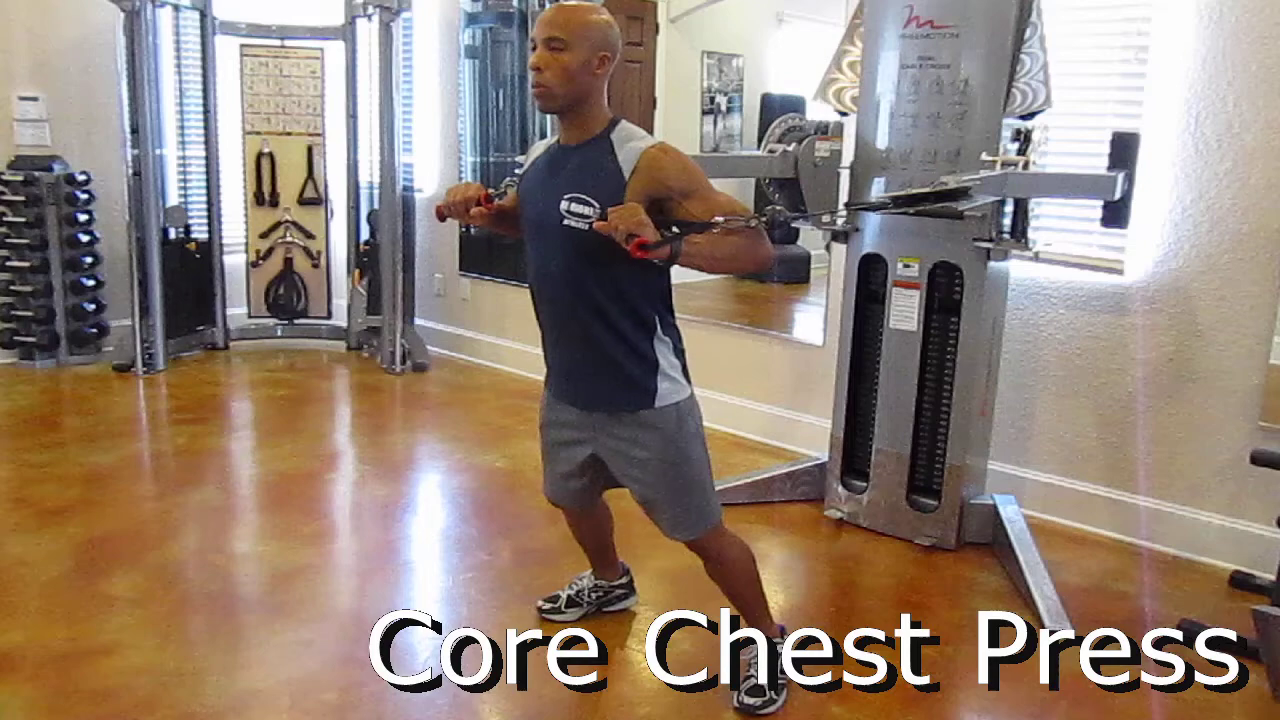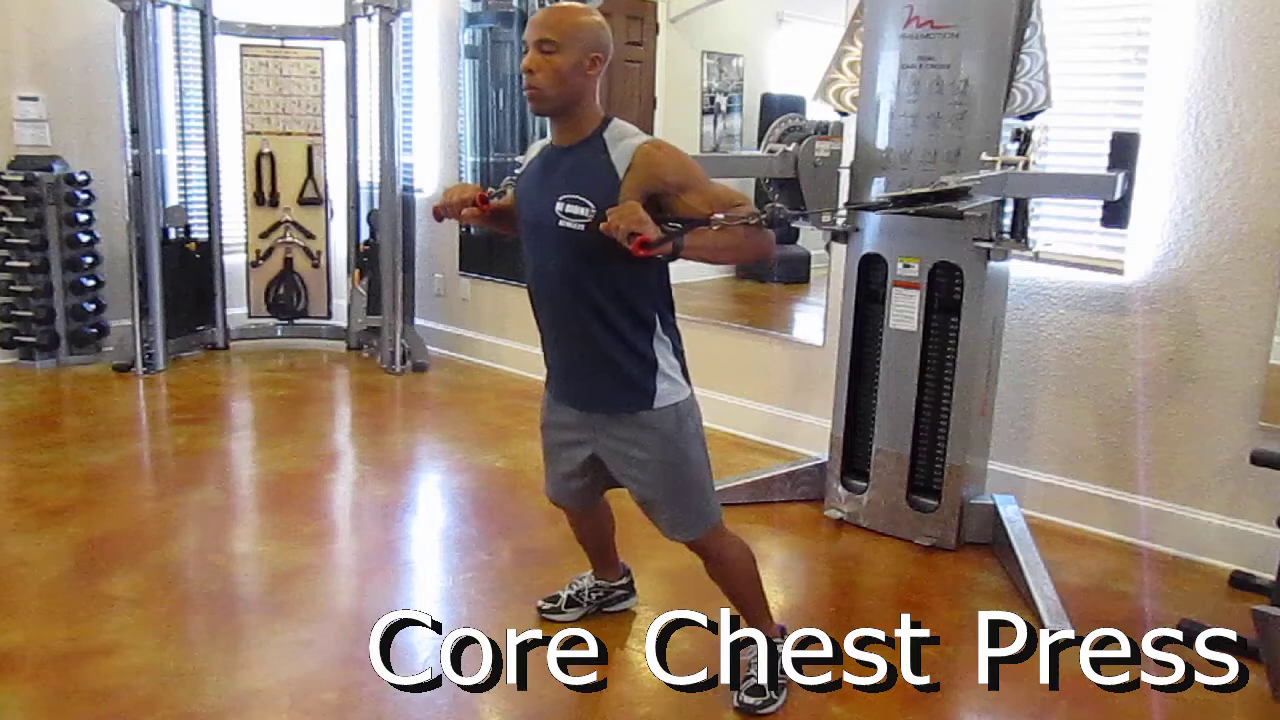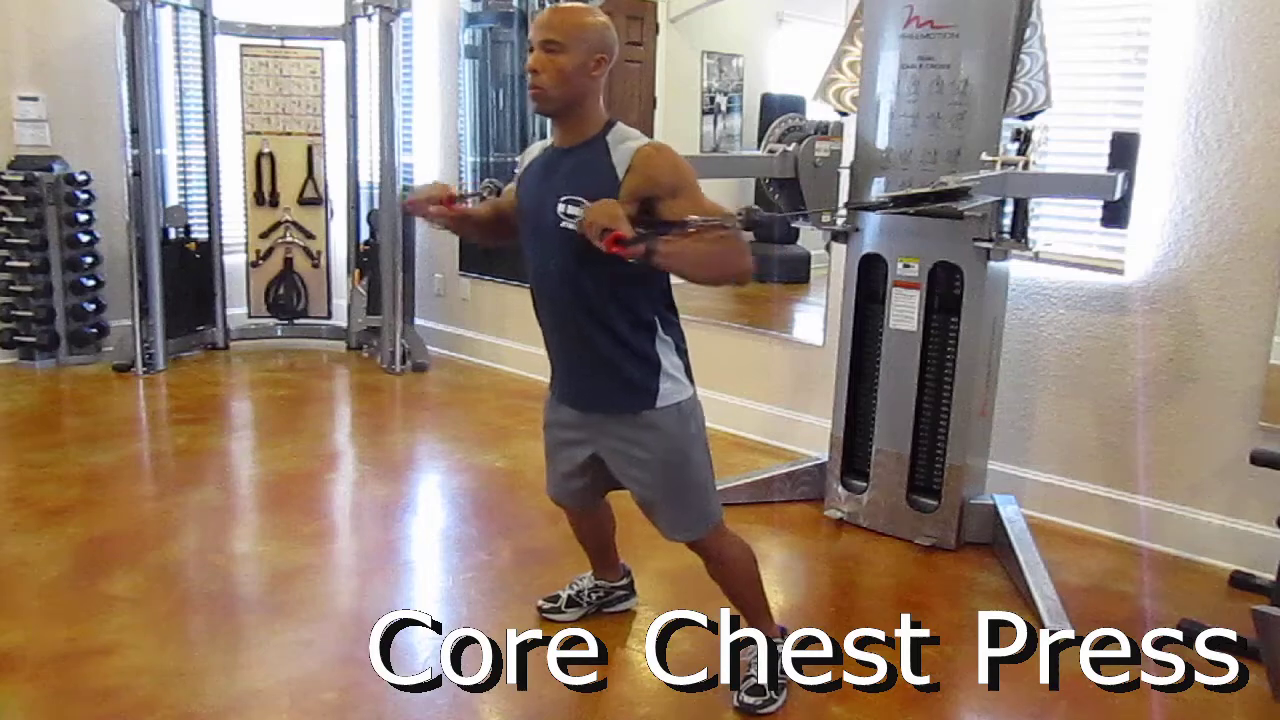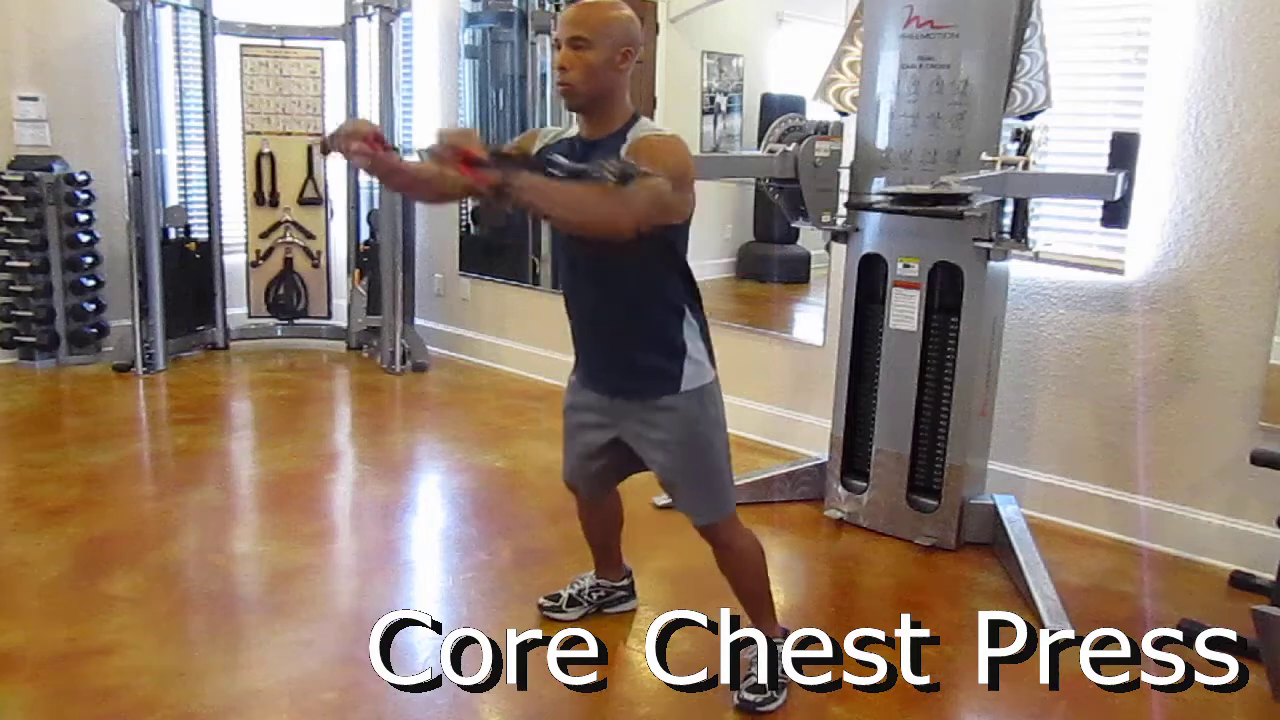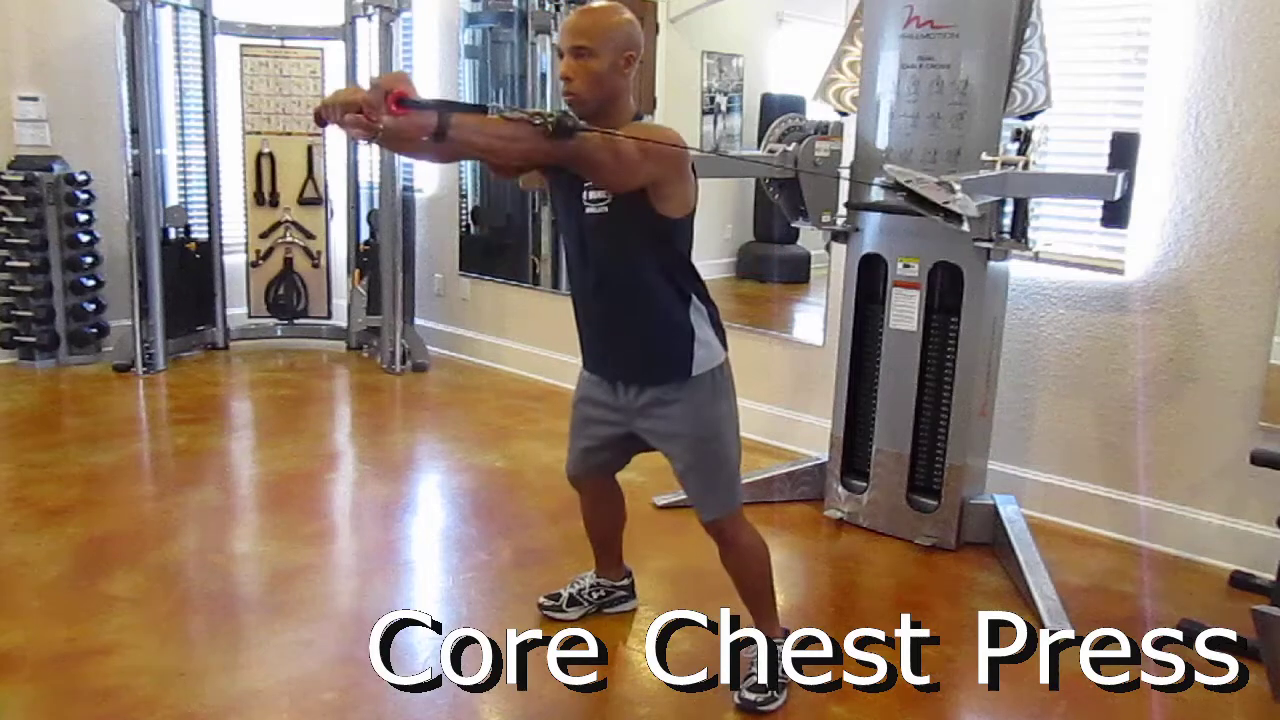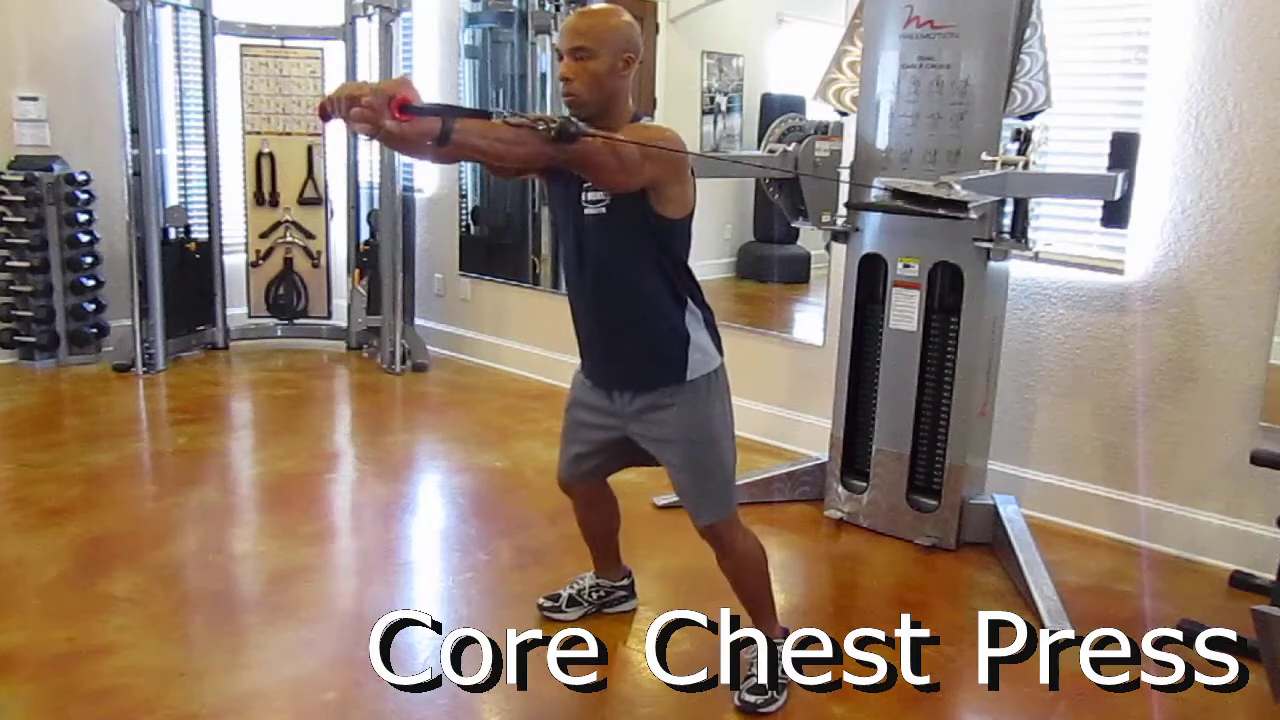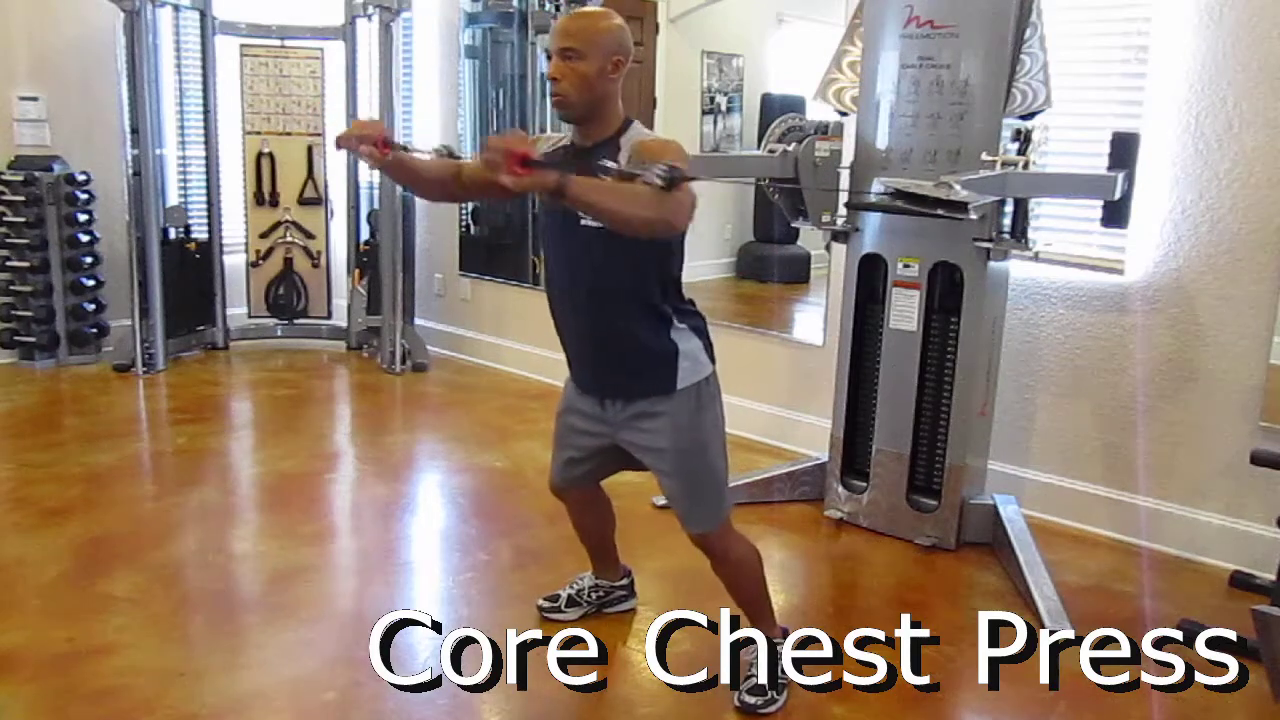
dt=0.3s
person 1, frame 1
left shoulder: (650, 163)
right shoulder: (541, 159)
left elbow: (755, 247)
left wrist: (664, 246)
right wrist: (480, 210)
left hip: (644, 398)
right hip: (566, 390)
left knee: (700, 532)
right knee: (571, 496)
left ankle: (768, 643)
right ankle: (610, 583)
person 1, frame 2
left shoulder: (643, 161)
right shoulder: (536, 161)
left elbow: (757, 236)
left wrist: (666, 240)
right wrist: (478, 209)
left hip: (643, 399)
right hip: (566, 390)
left knee: (701, 533)
right knee: (573, 496)
left ankle: (768, 644)
right ankle: (610, 584)
person 1, frame 3
left shoulder: (645, 163)
right shoulder: (535, 162)
left elbow: (736, 260)
right elbow: (505, 226)
left wrist: (641, 244)
right wrist: (455, 214)
left hip: (647, 399)
right hip: (570, 391)
left knee: (701, 533)
right knee: (574, 497)
left ankle: (767, 644)
right ankle: (610, 583)
person 1, frame 4
left shoulder: (659, 152)
right shoulder: (548, 148)
left elbow: (616, 218)
right elbow: (447, 184)
left wrist: (502, 179)
right wrist: (379, 158)
left hip: (670, 381)
right hip: (595, 375)
left knee: (715, 520)
right knee: (587, 482)
left ankle: (768, 643)
right ankle: (612, 583)
person 1, frame 5
left shoulder: (656, 149)
right shoulder: (558, 146)
left elbow: (552, 147)
right elbow: (460, 143)
left wrist: (430, 119)
right wrist: (379, 124)
left hip: (683, 375)
right hip: (606, 369)
left knee: (721, 517)
right knee: (588, 475)
left ankle: (771, 643)
right ankle: (612, 583)
person 1, frame 6
left shoulder: (656, 149)
right shoulder: (554, 140)
left elbow: (560, 151)
right elbow: (459, 143)
left wrist: (435, 126)
right wrist: (378, 119)
left hip: (677, 378)
right hip: (602, 373)
left knee: (716, 521)
right knee: (578, 477)
left ankle: (769, 643)
right ankle: (611, 583)
person 1, frame 7
left shoulder: (653, 154)
right shoulder: (549, 152)
left elbow: (665, 215)
right elbow: (454, 183)
left wrist: (554, 182)
right wrist: (388, 157)
left hip: (668, 385)
right hip: (591, 380)
left knee: (709, 528)
right knee: (570, 483)
left ankle: (769, 643)
right ankle: (610, 583)
